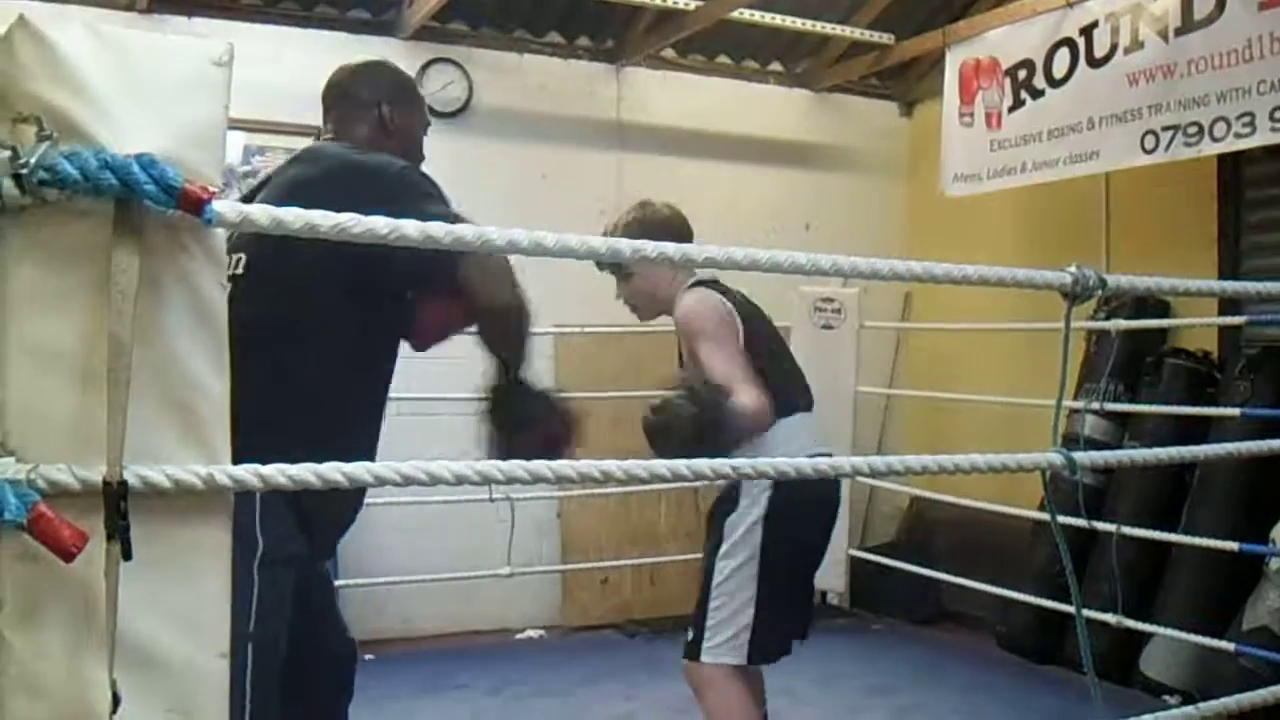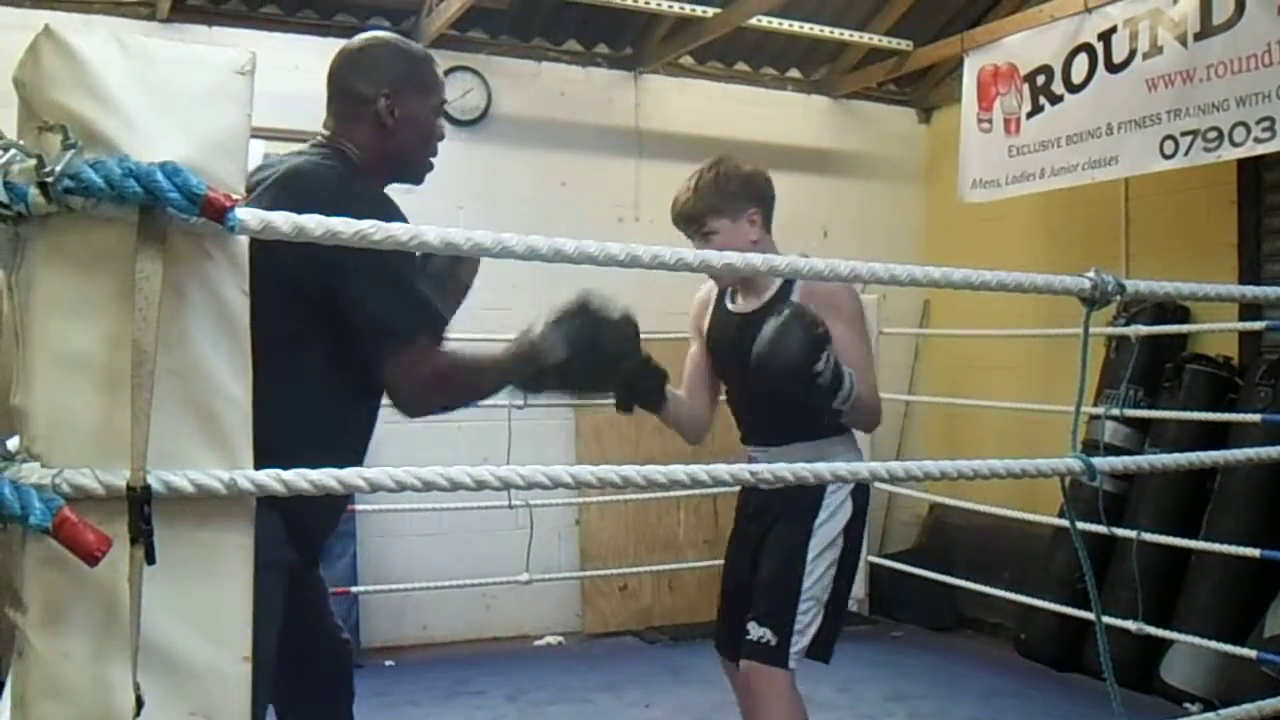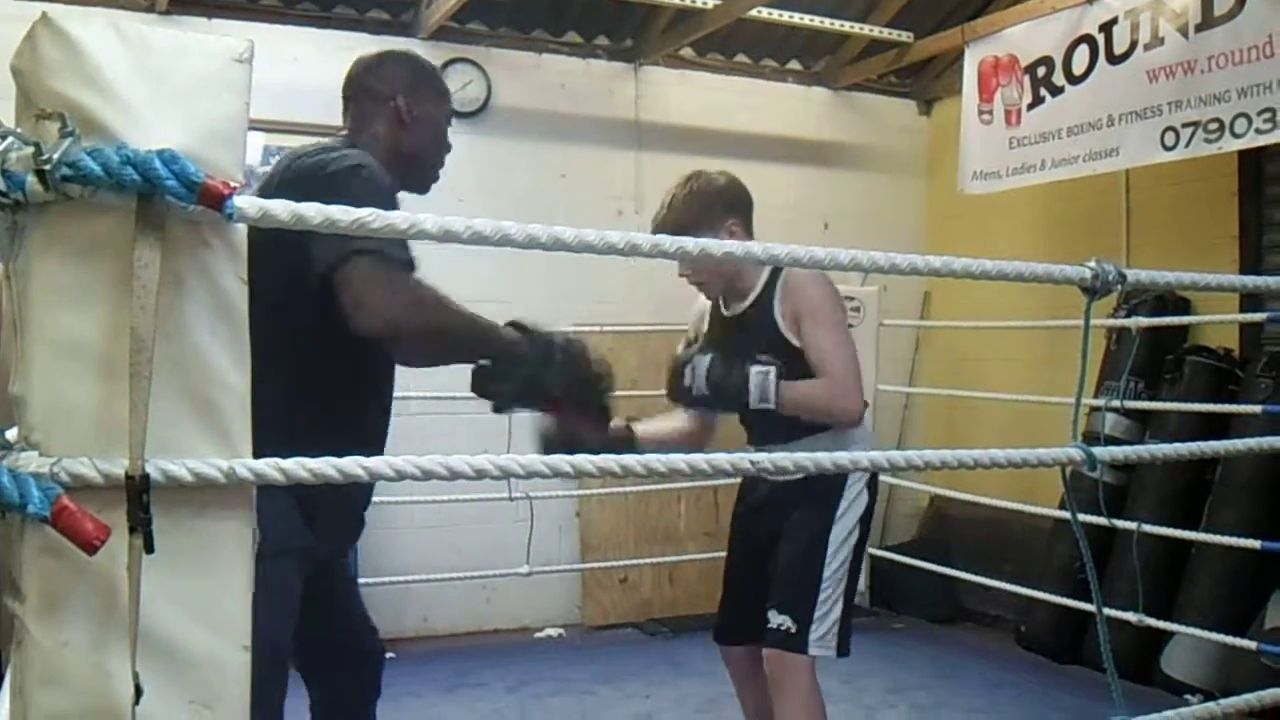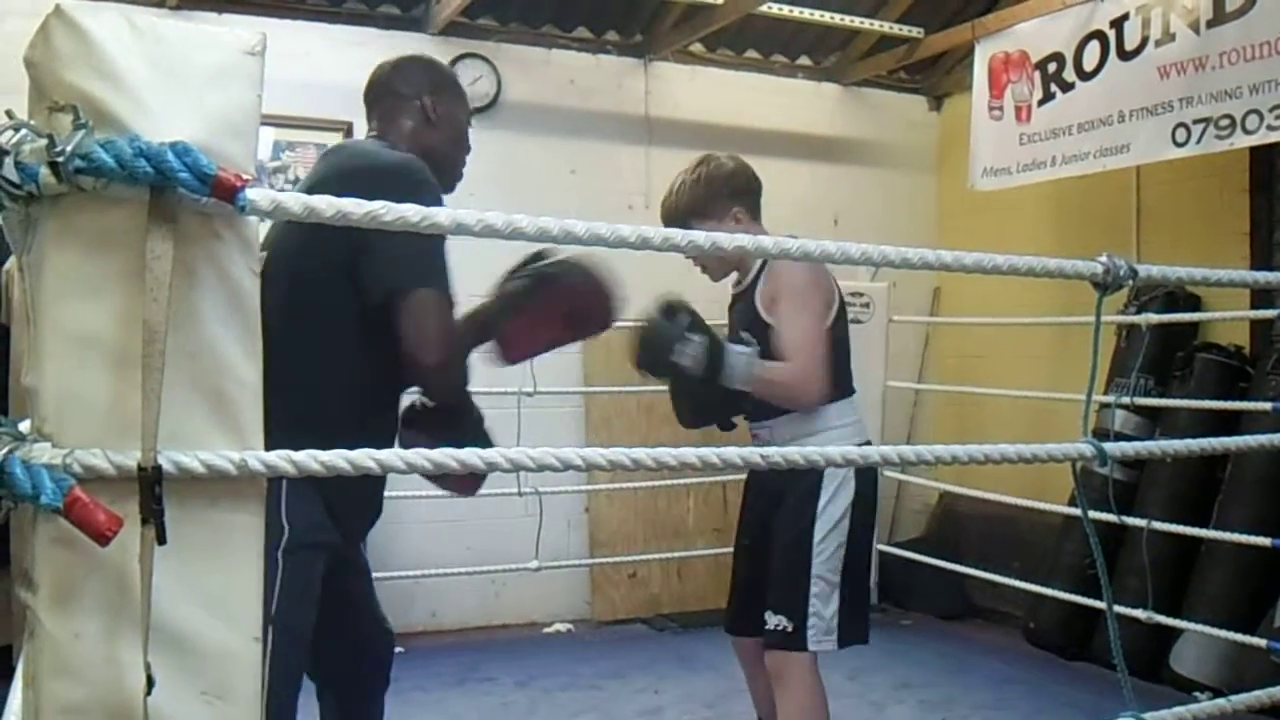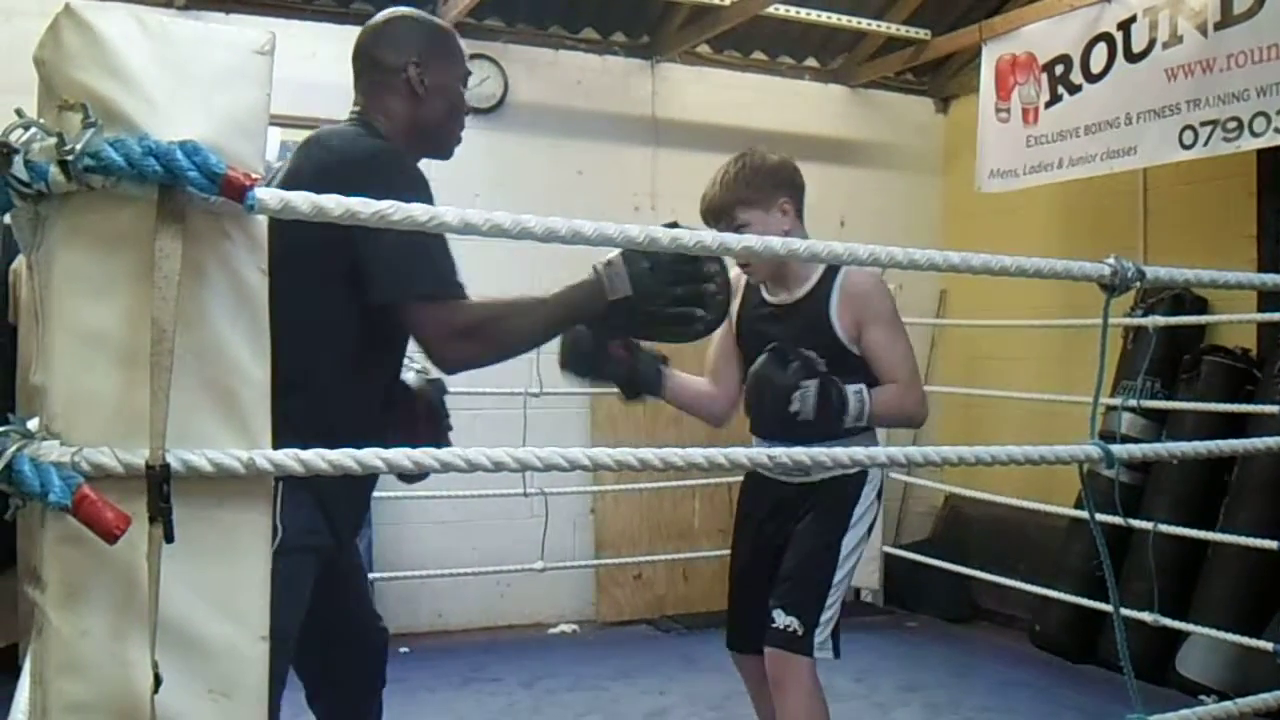
dt=0.7s
person 1, frame 1
left shoulder: (282, 188)
right shoulder: (371, 182)
right elbow: (494, 291)
left wrist: (407, 321)
right wrist: (513, 382)
left hip: (267, 491)
right hip: (249, 493)
person 1, frame 2
left shoulder: (291, 181)
right shoulder: (350, 207)
right elbow: (418, 381)
left wrist: (421, 302)
right wrist: (539, 351)
left hip: (268, 503)
person 1, frame 3
left shoulder: (338, 182)
right shoulder: (345, 179)
left elbow: (396, 333)
right elbow: (383, 307)
left wrist: (490, 353)
right wrist: (513, 349)
left hip: (299, 492)
right hip: (256, 487)
left knee: (350, 666)
person 1, frame 4
left shoulder: (347, 173)
right shoulder: (397, 179)
left elbow: (412, 338)
right elbow: (431, 348)
left wrist: (502, 312)
right wrist: (452, 409)
left hip: (311, 480)
right hip: (281, 479)
left knee: (359, 660)
person 1, frame 5
left shoulder: (344, 162)
right shoulder: (375, 173)
right elbow: (451, 337)
left wrist: (390, 394)
right wrist: (601, 292)
left hip: (309, 477)
right hip: (275, 483)
left knee: (356, 656)
person 2, frame 1
left shoulder: (699, 308)
right shoulder: (717, 306)
left elbow: (752, 408)
left wrist: (704, 423)
right wrist: (692, 435)
left hip: (778, 488)
right hip: (794, 485)
left knee: (709, 664)
right knee: (730, 652)
person 2, frame 2
left shoulder: (822, 290)
right shoulder: (709, 305)
left elbow: (870, 412)
right elbow: (695, 424)
left wrist: (827, 381)
right wrist: (643, 383)
left hip: (822, 491)
right hip: (764, 490)
left knee: (768, 664)
right knee: (739, 658)
person 2, frame 3
left shoulder: (801, 290)
right shoulder: (710, 314)
left elbow: (848, 405)
right elbow: (698, 426)
left wrist: (743, 382)
right wrist: (618, 440)
left hip: (830, 481)
right hip: (769, 485)
left knee: (784, 656)
right knee: (739, 644)
person 2, frame 4
left shoulder: (794, 271)
right shoulder: (745, 285)
left elbow: (805, 386)
left wrist: (714, 360)
right wrist: (708, 395)
left hip: (824, 471)
right hip: (776, 470)
left knee: (789, 650)
right knee: (751, 638)
person 2, frame 5
left shoulder: (856, 287)
right shoulder: (741, 290)
left elbow: (911, 404)
right elbow: (717, 403)
left wrist: (833, 402)
right wrist: (641, 369)
left hip: (839, 484)
right hip: (770, 483)
left knee: (787, 655)
right knee: (749, 648)
